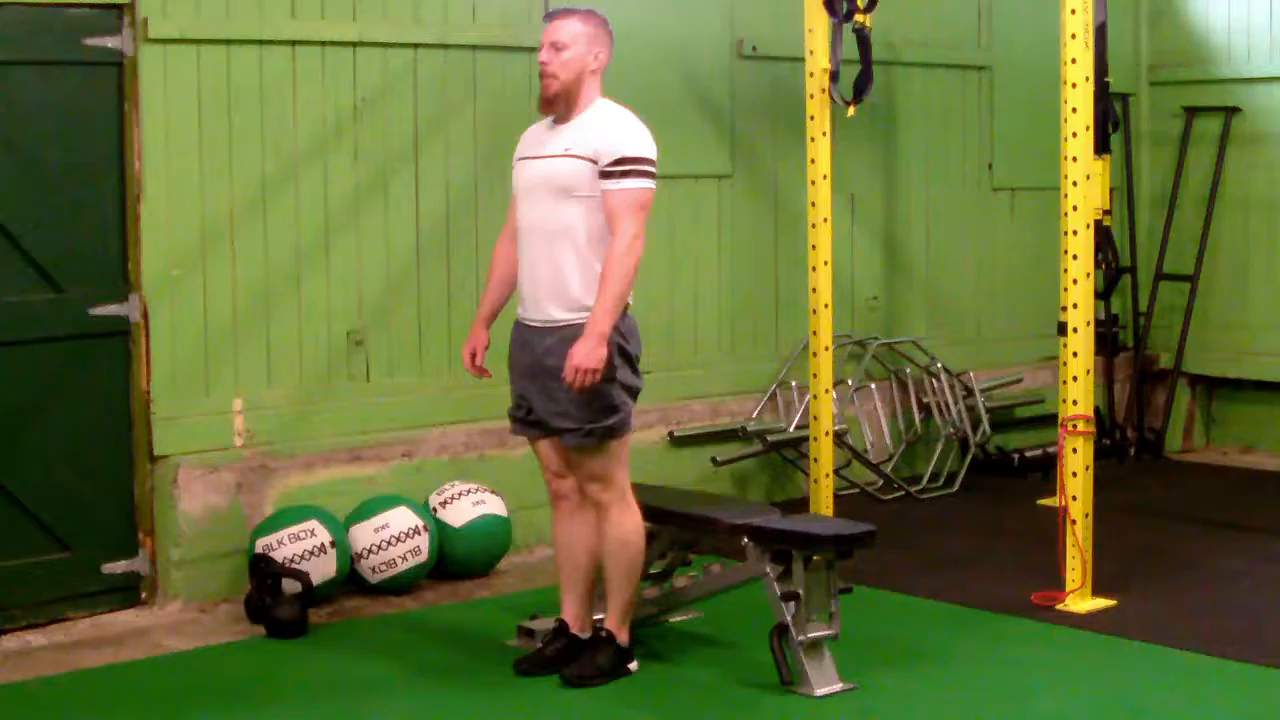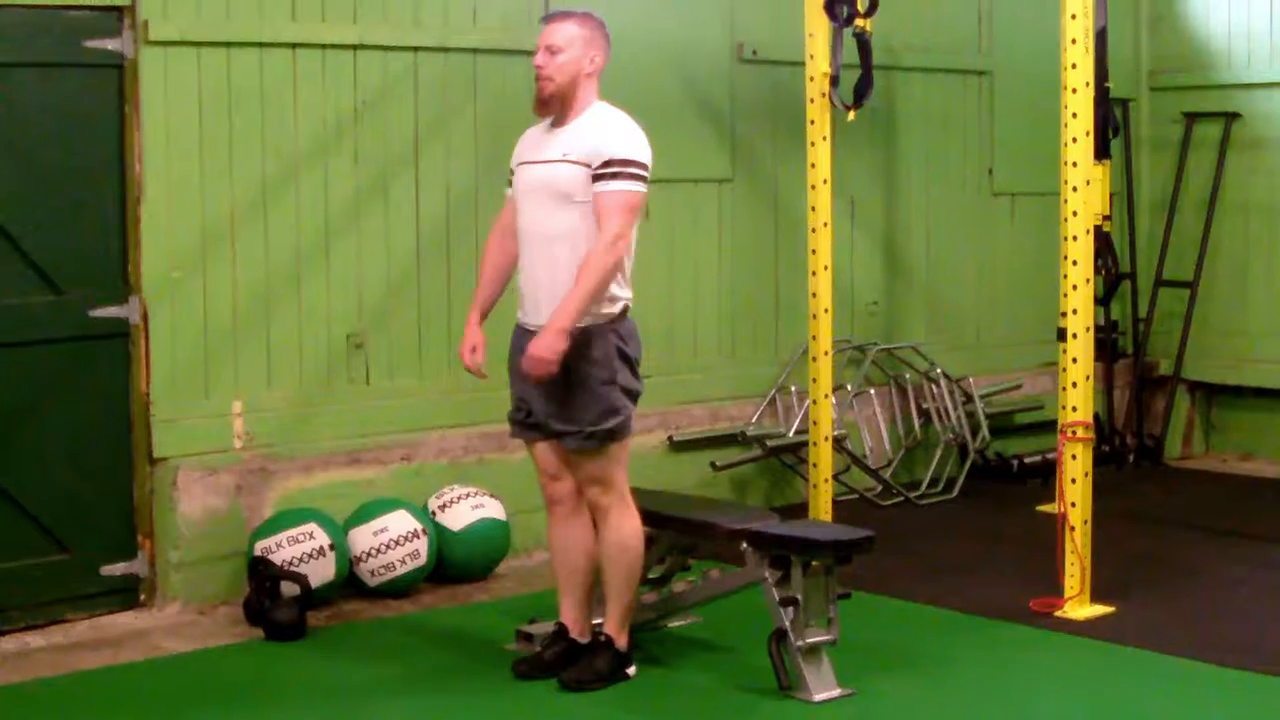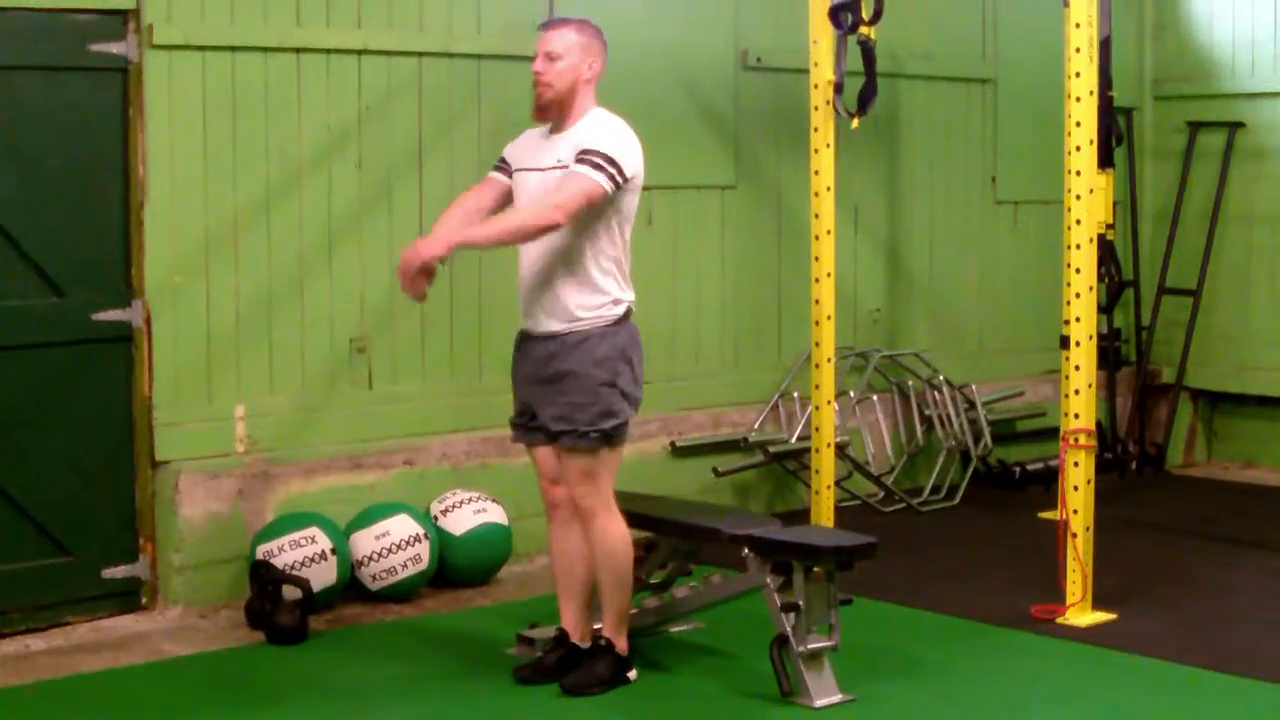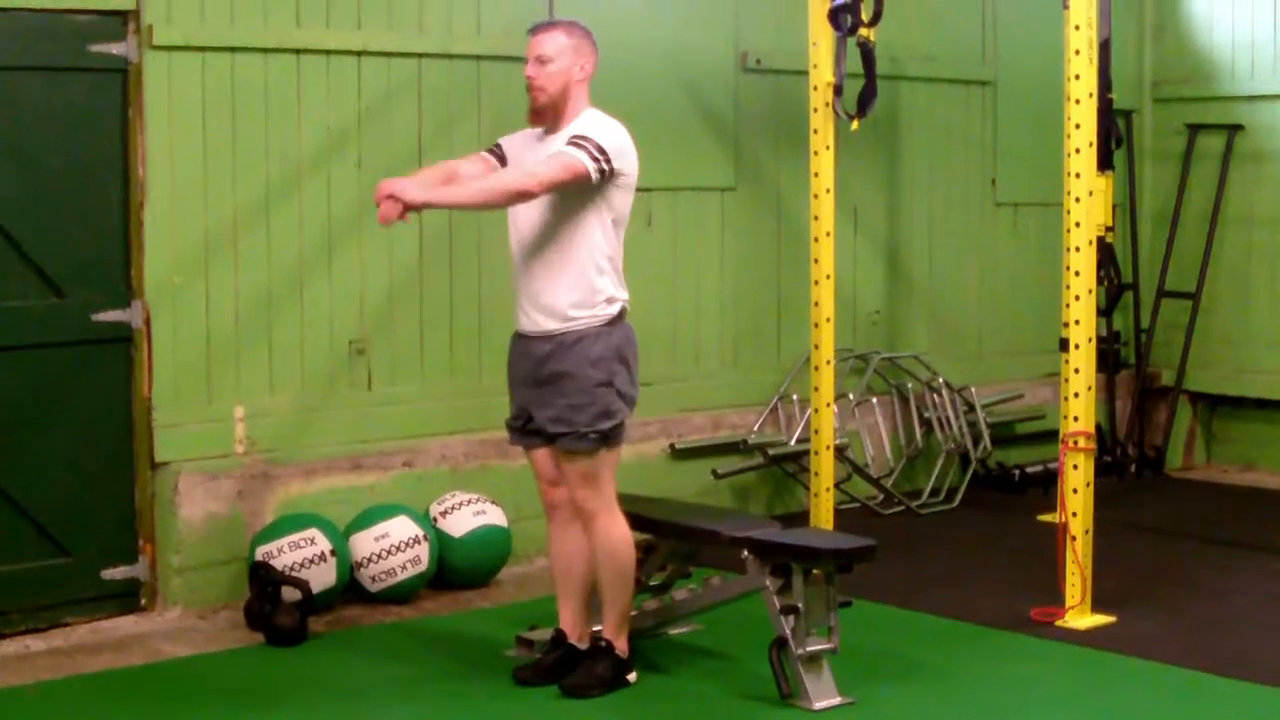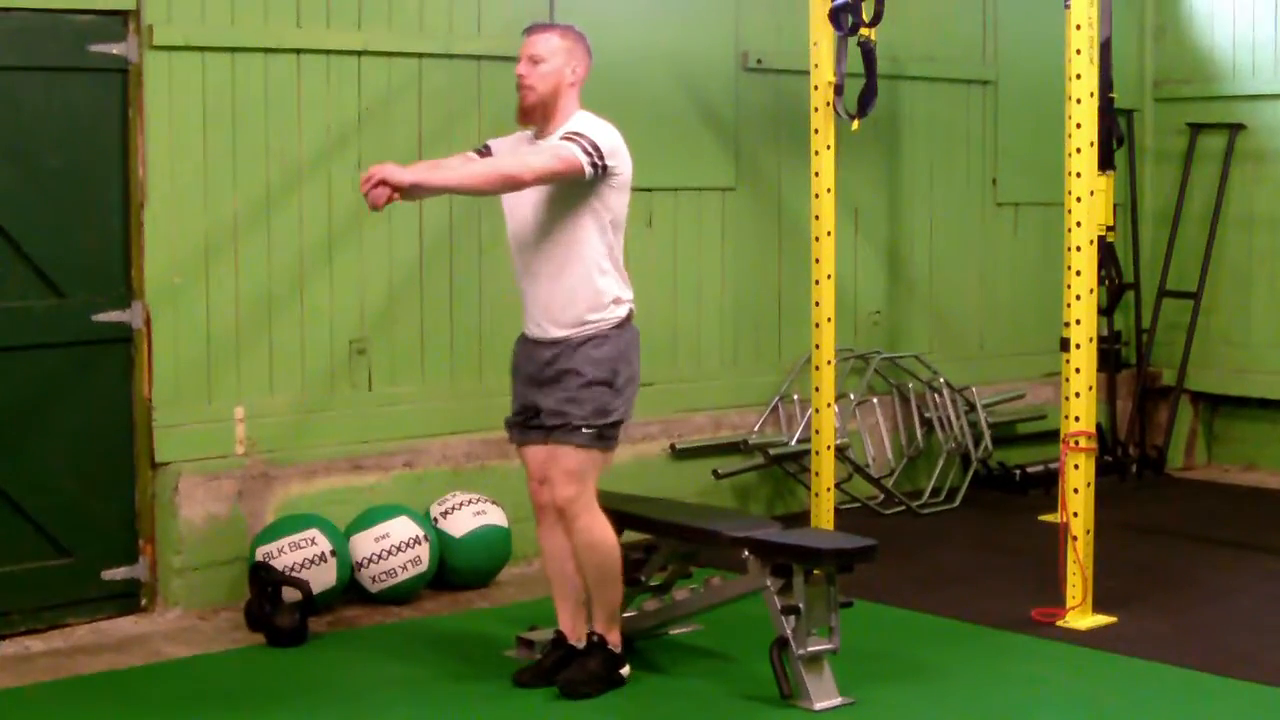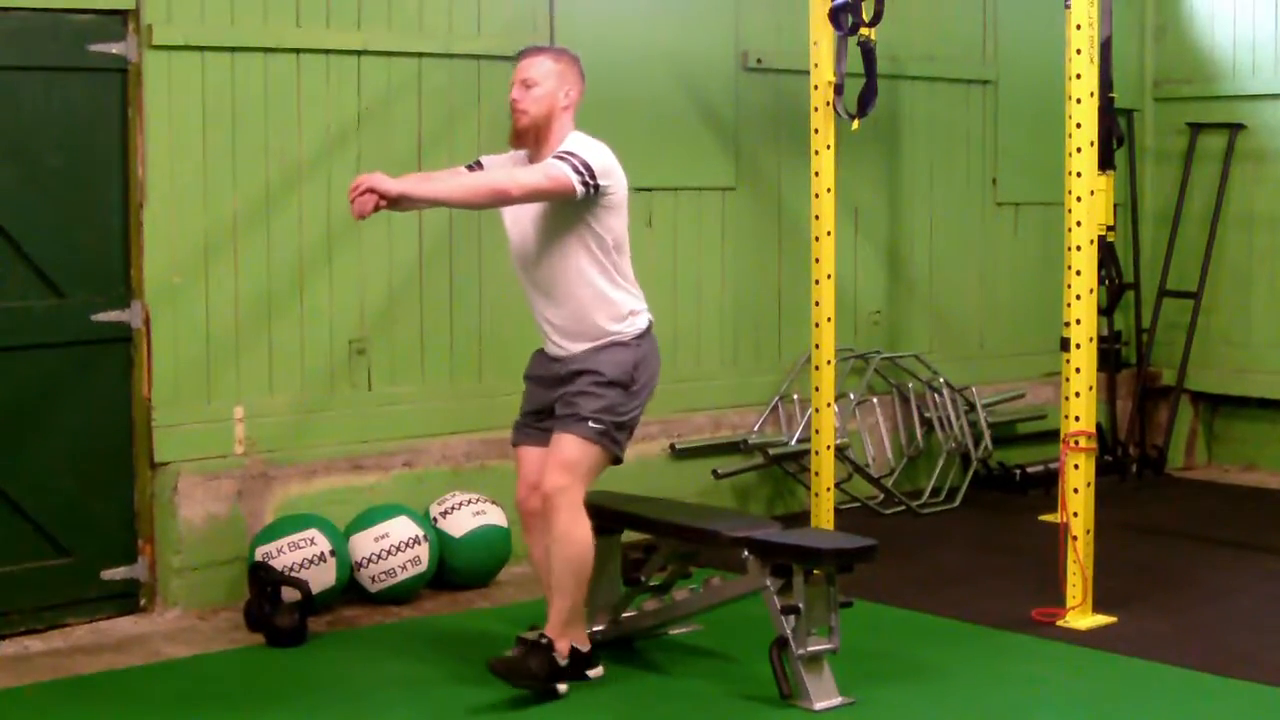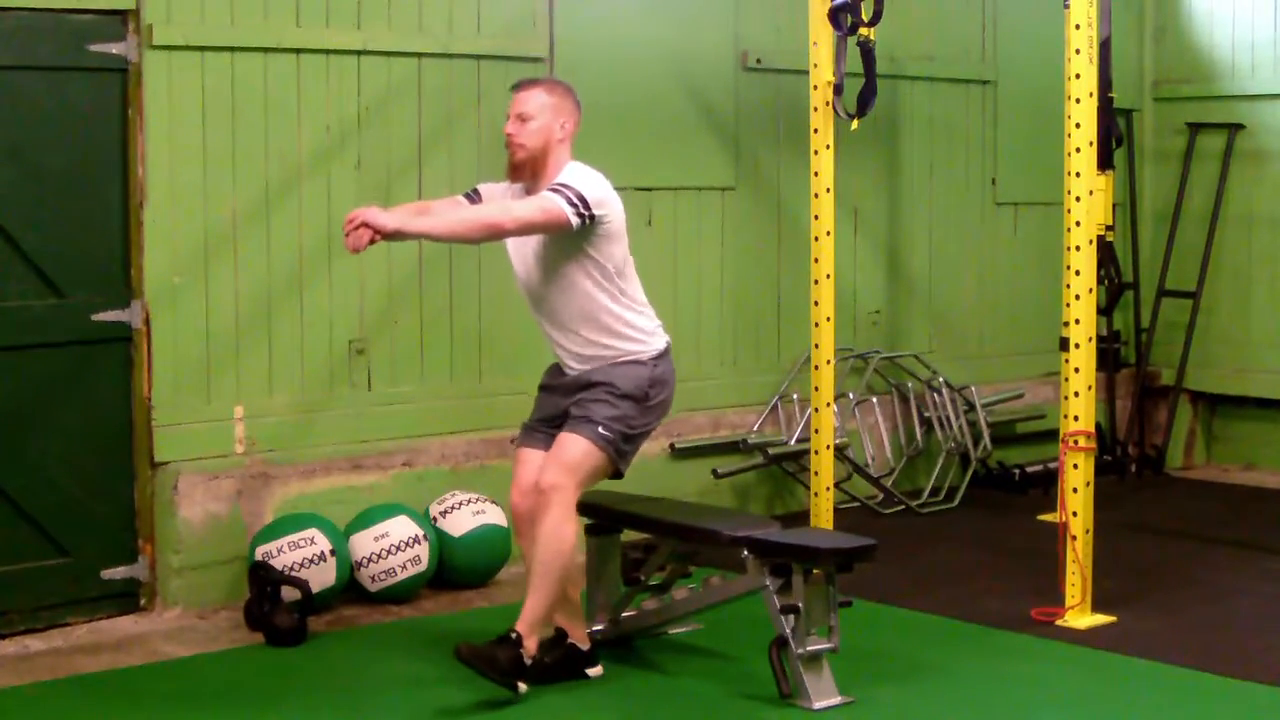
dt=0.3s
person 1, frame 1
left shoulder: (619, 132)
right shoulder: (531, 139)
left elbow: (626, 241)
left wrist: (596, 333)
right wrist: (482, 321)
left hip: (586, 338)
right hip: (533, 335)
left knee: (606, 491)
right knee: (563, 489)
left ankle: (617, 640)
right ankle: (574, 628)
person 1, frame 2
left shoulder: (615, 135)
right shoulder: (530, 142)
left elbow: (611, 242)
right elbow: (506, 235)
left wrist: (562, 328)
right wrist: (474, 318)
left hip: (589, 340)
right hip: (533, 338)
left knee: (605, 495)
right knee: (559, 492)
left ankle: (616, 644)
right ankle: (573, 633)
person 1, frame 3
left shoulder: (610, 138)
right shoulder: (527, 145)
left elbow: (552, 215)
right elbow: (475, 202)
left wrist: (446, 240)
right wrist: (430, 245)
left hip: (593, 342)
right hip: (537, 340)
left knee: (592, 500)
right knee: (557, 497)
left ankle: (615, 649)
right ankle: (573, 639)
person 1, frame 4
left shoulder: (602, 136)
right shoulder: (523, 141)
left elbow: (527, 186)
right elbow: (461, 171)
left wrist: (424, 195)
right wrist: (408, 186)
left hip: (588, 342)
right hip: (532, 342)
left knee: (592, 502)
right knee: (557, 500)
left ankle: (617, 651)
right ankle: (572, 640)
person 1, frame 5
left shoulder: (594, 138)
right shoulder: (515, 143)
left elbow: (520, 175)
right elbow: (453, 166)
left wrist: (413, 178)
right wrist: (400, 179)
left hip: (595, 345)
right hip: (539, 345)
left knee: (572, 497)
right knee: (545, 498)
left ankle: (609, 648)
right ankle: (571, 641)
person 1, frame 6
left shoulder: (587, 158)
right shoulder: (509, 162)
left elbow: (508, 193)
right elbow: (443, 181)
left wrist: (400, 188)
right wrist: (388, 191)
left hip: (614, 353)
right hip: (556, 357)
left knee: (561, 490)
right knee: (532, 500)
left ankle: (557, 649)
right ankle: (575, 644)
person 1, frame 7
left shoulder: (584, 188)
right shoulder: (508, 193)
left elbow: (499, 225)
right elbow: (438, 209)
left wrist: (395, 224)
right wrist: (382, 220)
left hip: (633, 371)
right hip: (574, 372)
left knee: (554, 488)
right knee: (526, 502)
left ankle: (520, 646)
right ankle: (573, 643)
